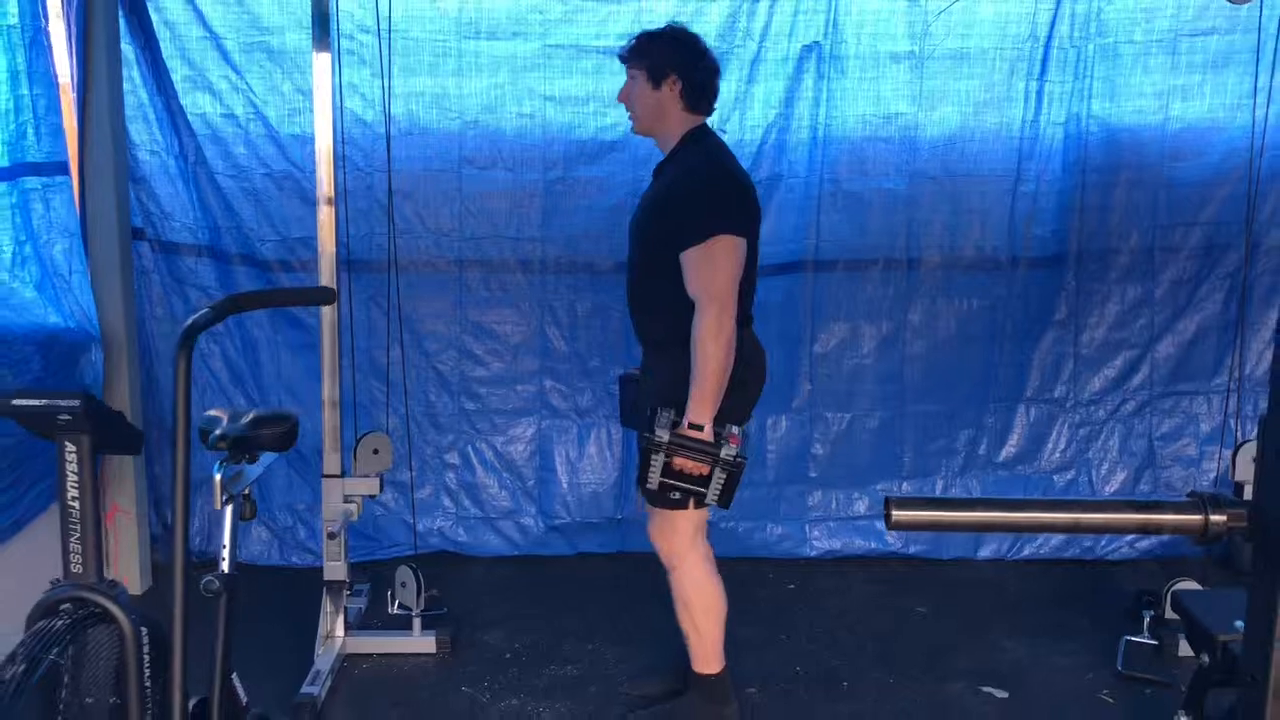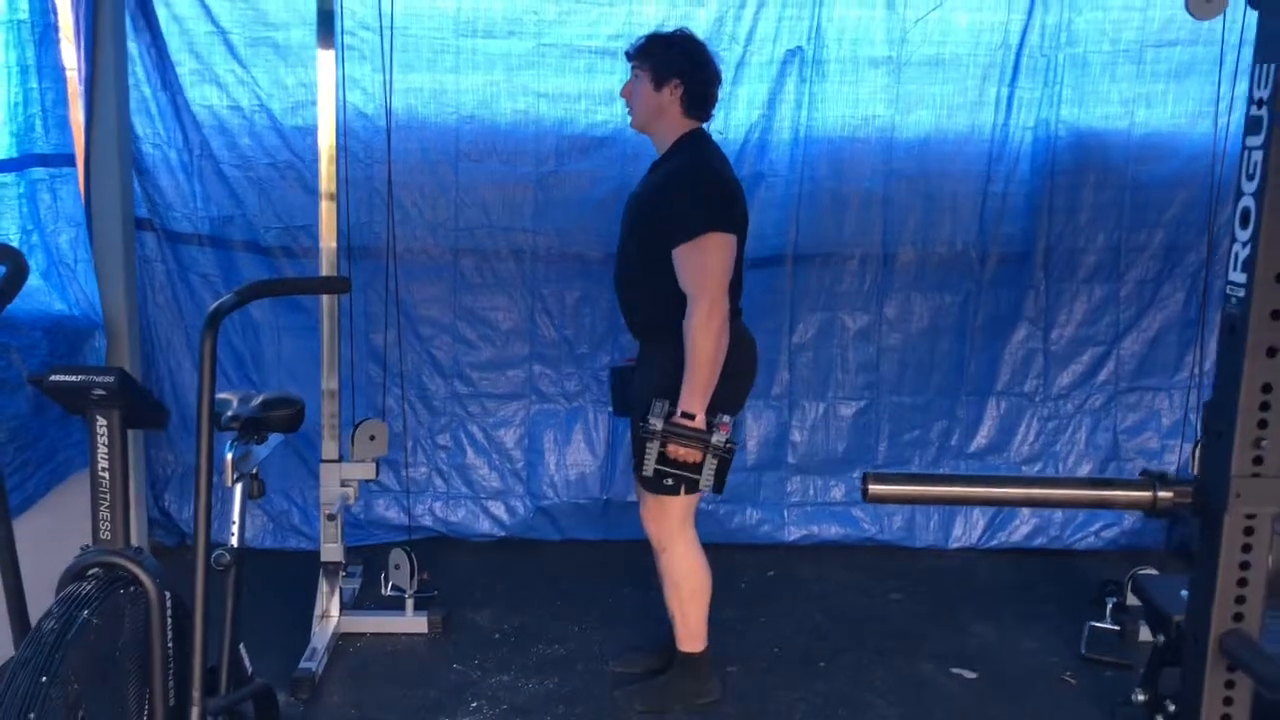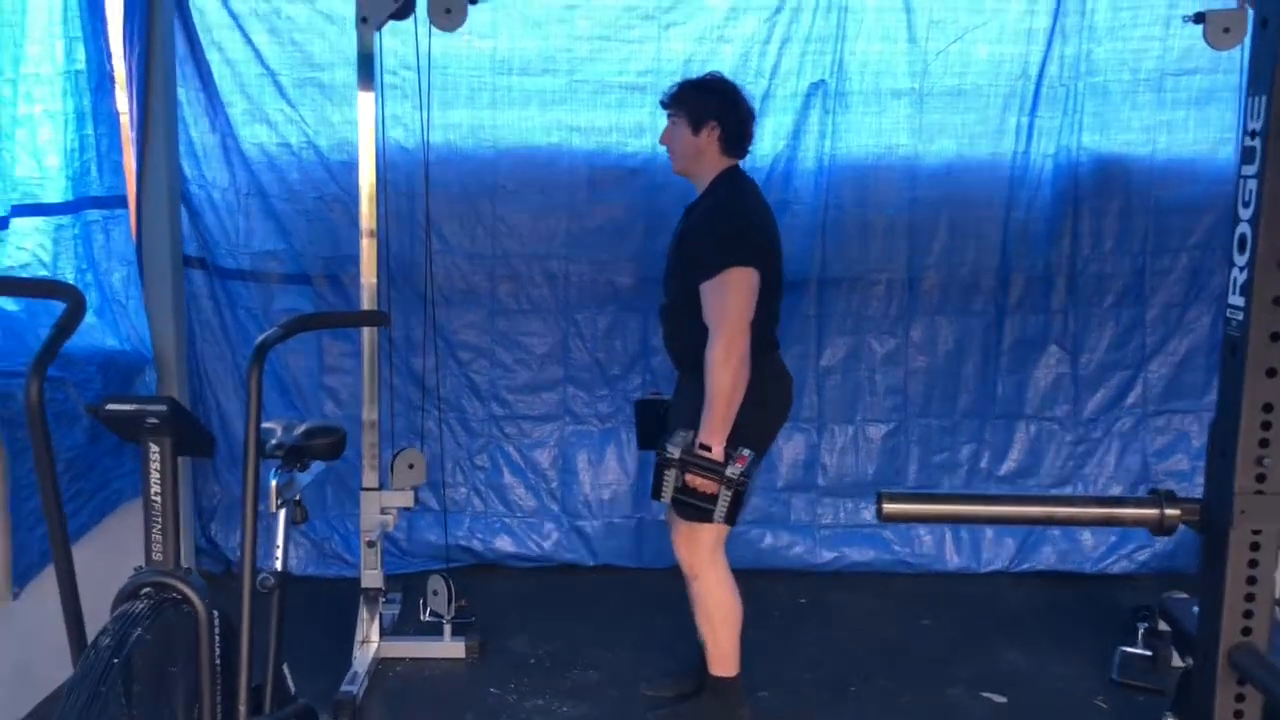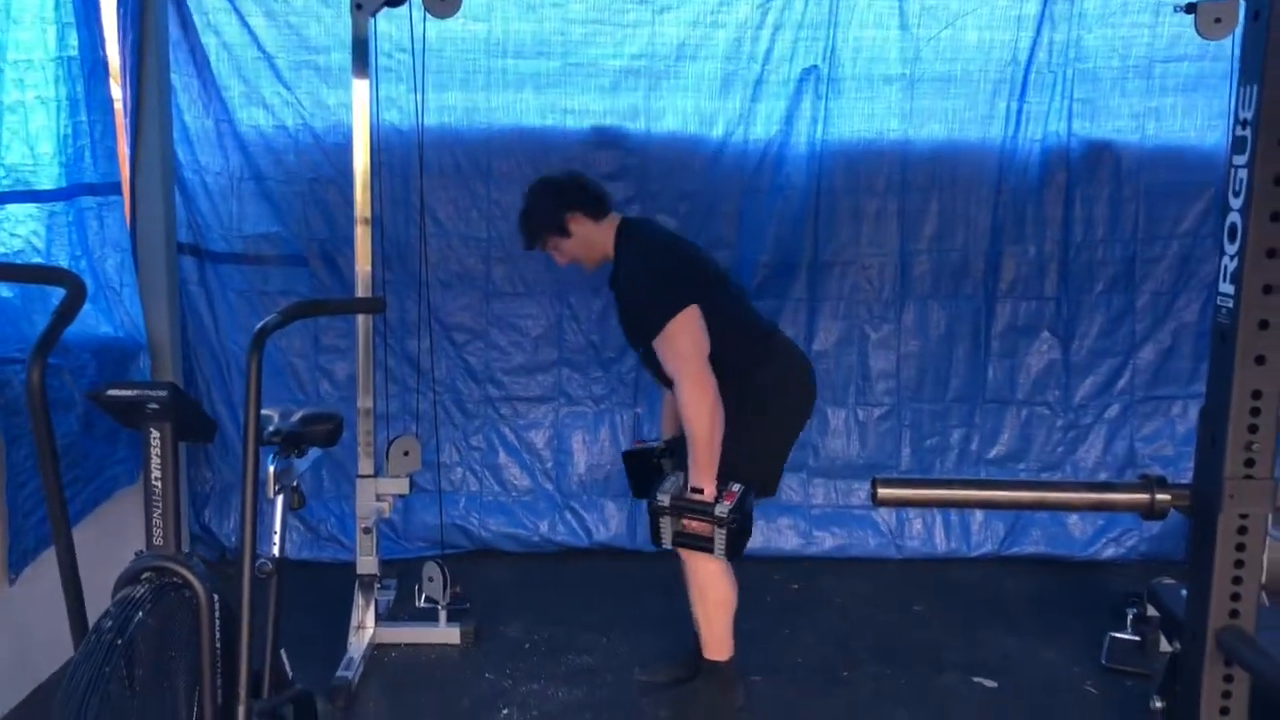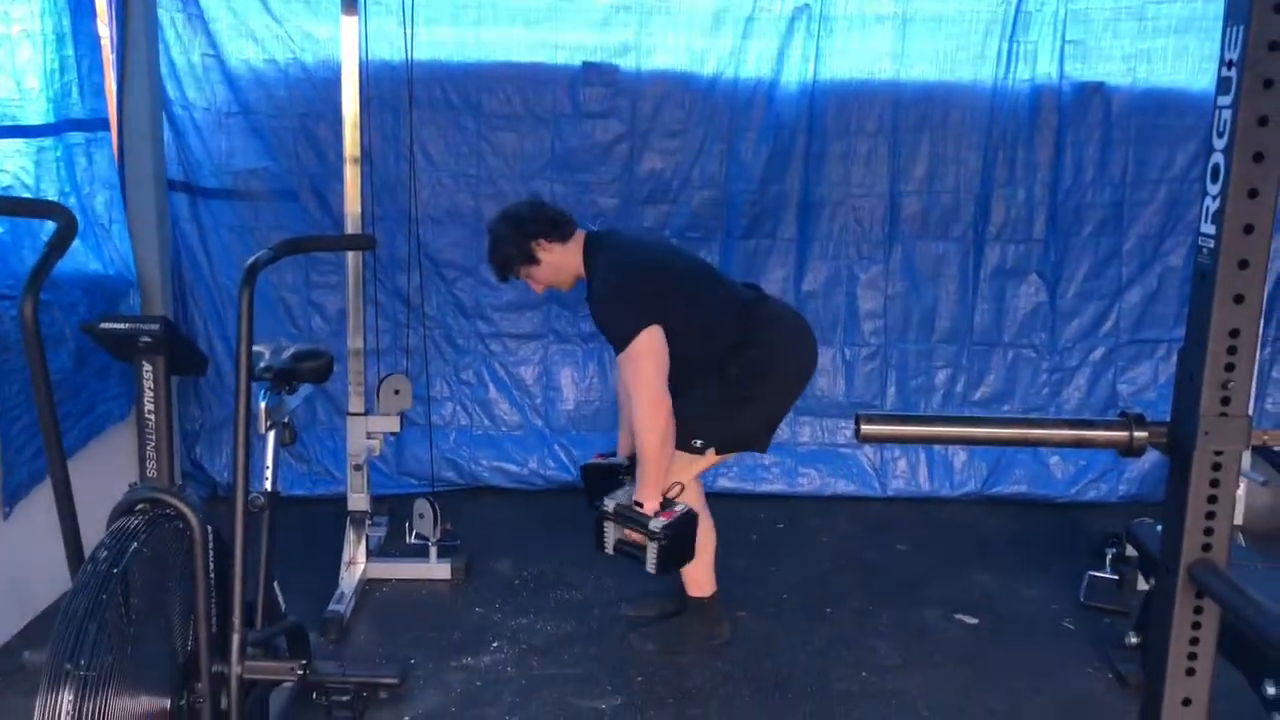
dt=1s
person 1, frame 1
left shoulder: (707, 178)
right shoulder: (682, 168)
left elbow: (717, 310)
left wrist: (699, 418)
left hip: (702, 376)
right hip: (675, 369)
left knee: (675, 536)
right knee: (672, 522)
person 1, frame 2
left shoulder: (695, 177)
right shoulder: (676, 166)
left elbow: (709, 304)
left wrist: (693, 408)
left hip: (694, 367)
right hip: (667, 358)
left knee: (666, 519)
right knee: (660, 509)
right ankle: (681, 642)
person 1, frame 3
left shoulder: (727, 213)
right shoulder: (720, 204)
left elbow: (730, 338)
left wrist: (711, 439)
right wrist: (693, 413)
left hip: (732, 399)
right hip: (712, 391)
left knee: (697, 545)
right knee: (689, 532)
right ankle: (713, 667)
person 1, frame 4
left shoulder: (643, 269)
right shoulder: (640, 250)
left elbow: (695, 381)
right elbow: (677, 366)
left wrist: (703, 483)
right wrist: (669, 442)
left hip: (767, 391)
right hip: (761, 382)
right ankle: (707, 654)
person 1, frame 5
left shoulder: (615, 285)
right shoulder: (611, 257)
left elbow: (653, 404)
right elbow: (632, 369)
left wrist: (647, 499)
right wrist: (623, 452)
left hip: (769, 357)
right hip: (754, 341)
left knee: (668, 473)
right knee: (664, 457)
left ankle: (704, 616)
right ankle: (691, 590)
